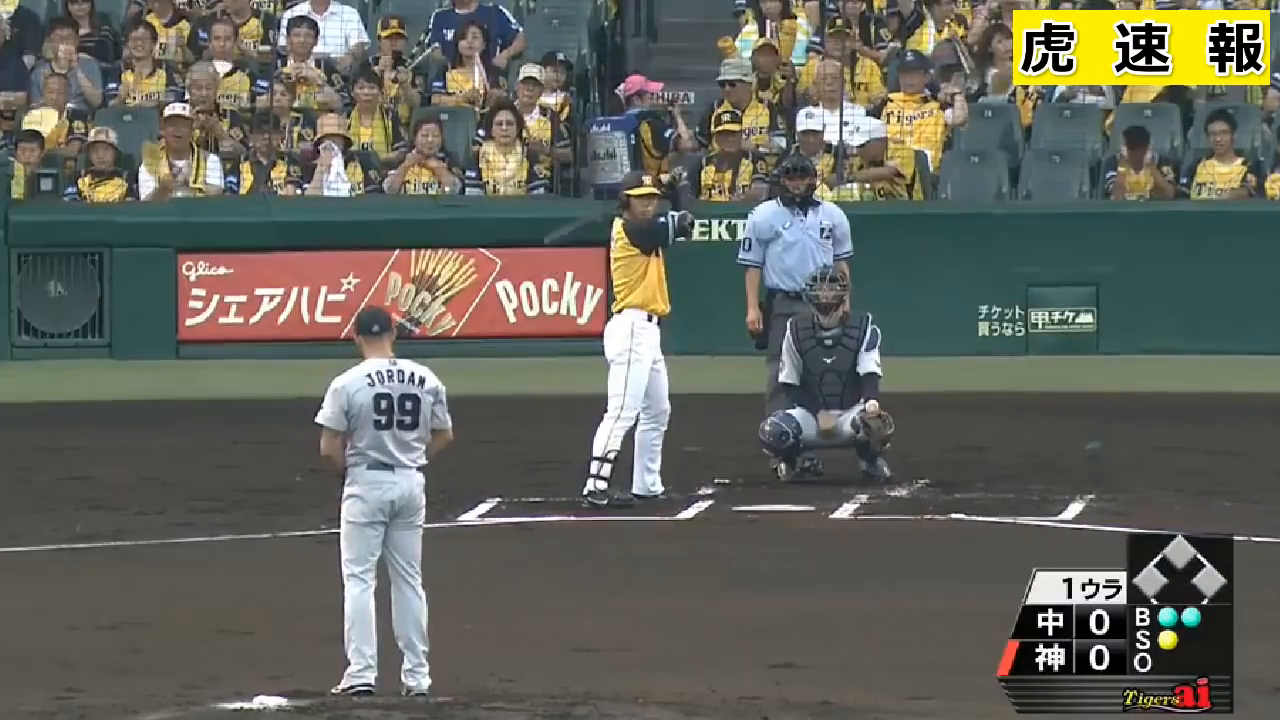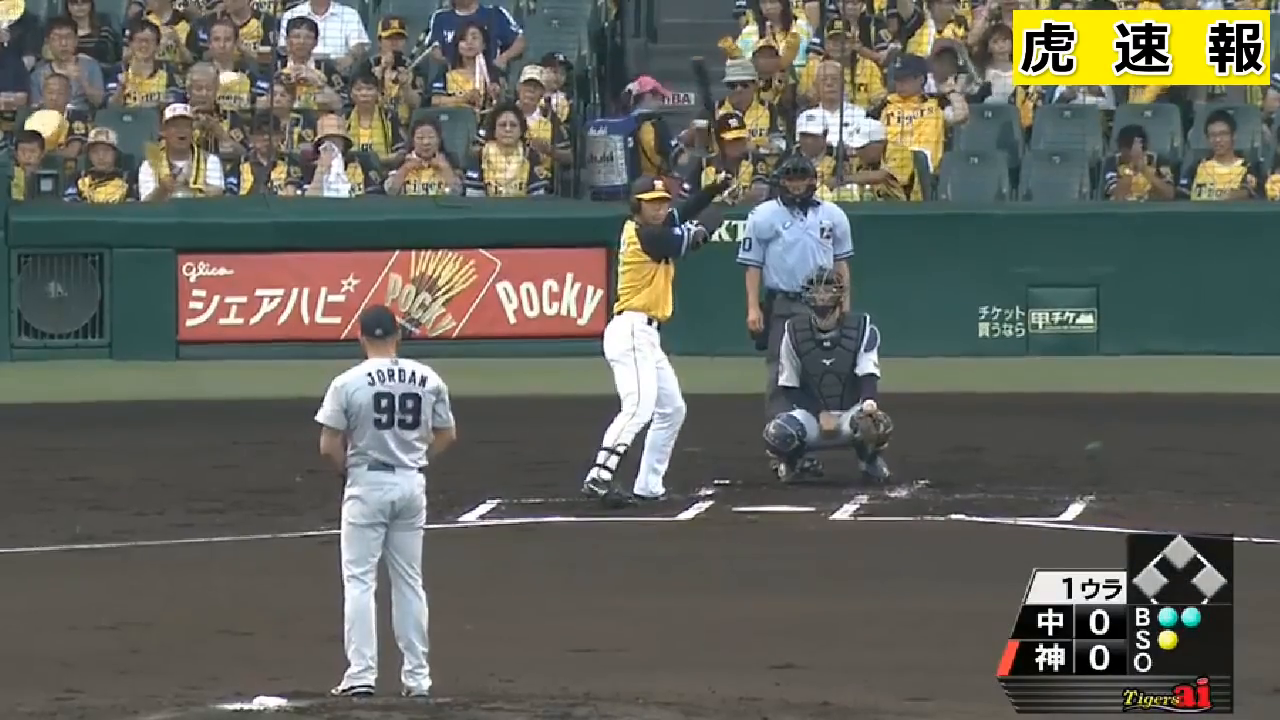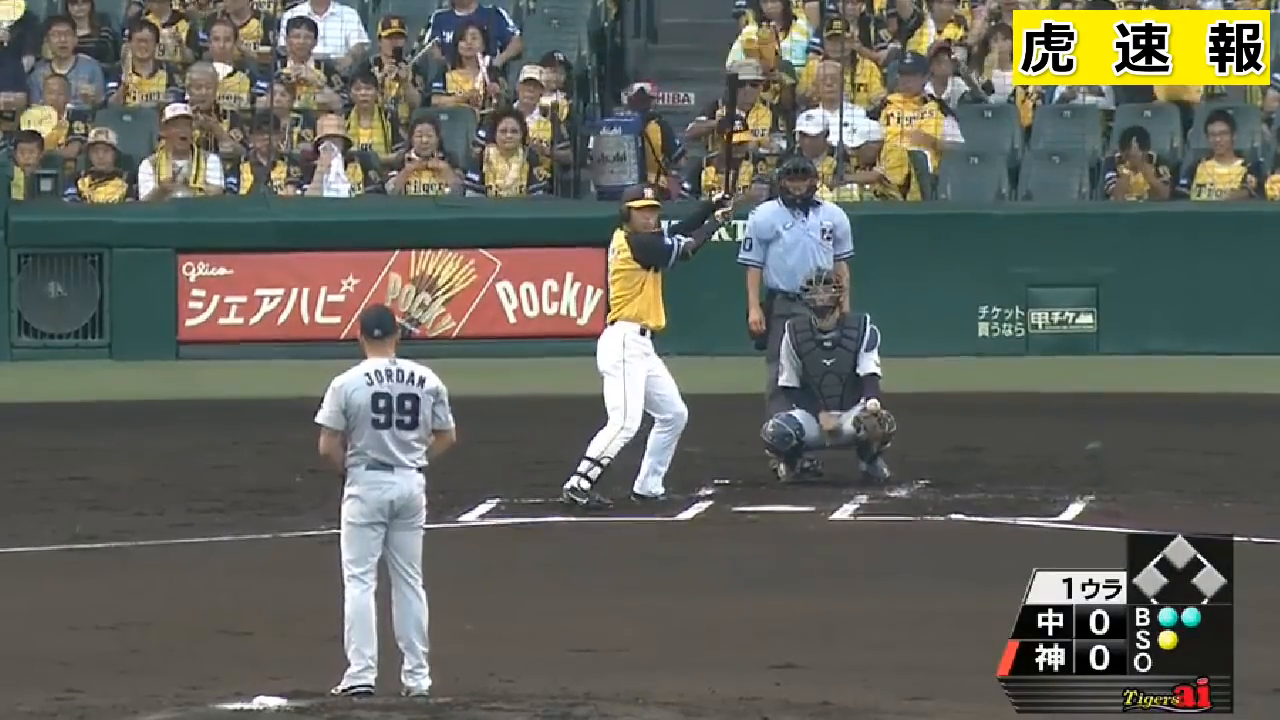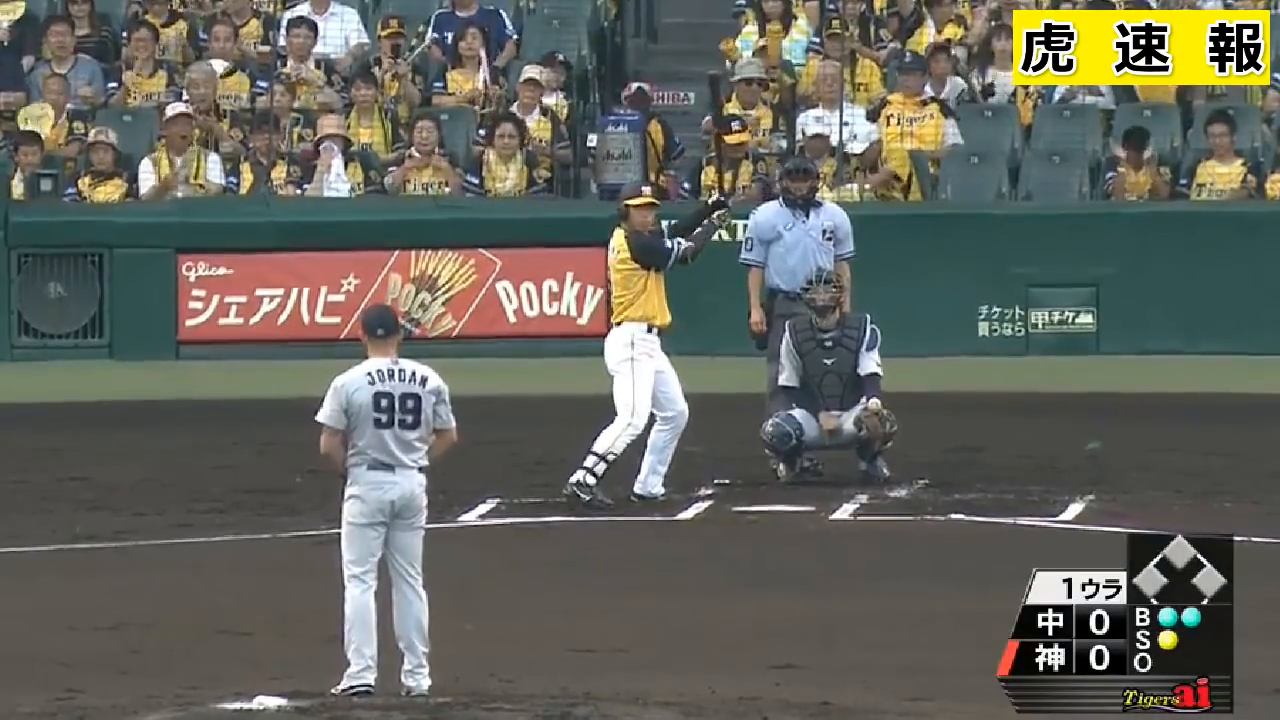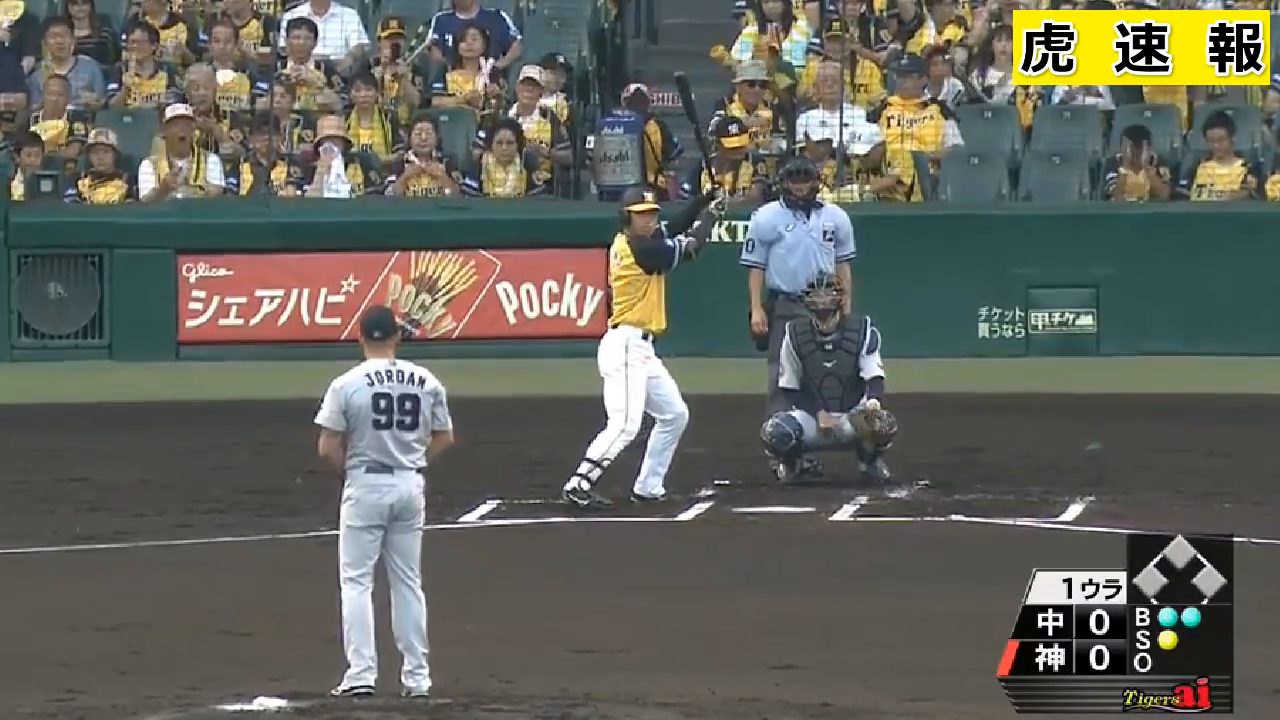
dt=0.5s
person 1, frame 1
left shoulder: (347, 382)
right shoulder: (426, 378)
left elbow: (329, 447)
right elbow: (443, 435)
left wrist: (349, 470)
left hip: (366, 484)
right hip: (411, 483)
left knee: (359, 580)
right knee: (409, 580)
left ankle: (361, 674)
right ankle: (417, 675)
person 1, frame 2
left shoulder: (348, 382)
right shoulder: (428, 379)
left elbow: (329, 446)
right elbow: (447, 434)
left wrist: (348, 471)
left hip: (367, 485)
right hip: (412, 485)
left knee: (359, 581)
right knee: (410, 581)
left ankle: (361, 675)
right ankle: (417, 677)
person 1, frame 3
left shoulder: (346, 383)
right shoulder: (427, 379)
left elbow: (328, 446)
right elbow: (447, 436)
left wrist: (348, 470)
left hip: (366, 485)
right hip: (411, 485)
left knee: (359, 581)
right knee: (409, 581)
left ankle: (361, 674)
right ankle: (417, 676)
person 1, frame 4
left shoulder: (348, 382)
right shoulder: (429, 379)
left elbow: (329, 446)
right elbow: (448, 436)
left wrist: (348, 472)
left hip: (367, 484)
right hip: (412, 485)
left knee: (360, 580)
right knee: (410, 581)
left ankle: (361, 674)
right ankle: (417, 676)
person 1, frame 5
left shoulder: (347, 384)
right shoulder: (426, 381)
left elbow: (328, 448)
right elbow: (445, 437)
left wrist: (348, 473)
left hip: (366, 487)
right hip: (410, 487)
left knee: (357, 582)
right knee: (408, 583)
left ankle: (361, 675)
right ankle: (417, 677)
person 2, frame 1
left shoulder: (642, 227)
right shoulder: (631, 230)
left elbow: (676, 222)
right elbow: (683, 224)
left wrist: (670, 189)
right wrist: (680, 215)
left hip: (647, 329)
right hip: (632, 328)
left knee: (657, 412)
right knee: (622, 412)
left ankle: (647, 486)
right ankle: (595, 488)
person 2, frame 2
left shoulder: (651, 229)
right shoulder: (645, 236)
left elbow: (685, 213)
right elbow: (696, 237)
left wrist: (718, 186)
right wrist: (715, 217)
left hip: (646, 333)
right hip: (631, 331)
left knee: (672, 410)
right knee: (638, 409)
left ankle: (648, 486)
right ankle: (599, 478)
person 2, frame 3
left shoulder: (637, 240)
right shoulder: (634, 243)
left elbow: (674, 235)
right elbow: (685, 247)
left wrist: (710, 207)
right wrist: (715, 221)
left hip: (641, 344)
right hip: (624, 342)
left knee: (674, 415)
right knee: (625, 422)
left ankle: (648, 486)
right ankle: (577, 486)
person 2, frame 4
left shoulder: (634, 238)
right shoulder: (635, 243)
left elbow: (672, 236)
right elbow: (684, 252)
left wrist: (707, 209)
right wrist: (713, 224)
left hip: (647, 341)
right hip: (632, 340)
left knee: (675, 413)
right knee: (632, 419)
left ankle: (648, 487)
right ankle: (582, 481)
person 2, frame 5
left shoulder: (635, 242)
right shoulder: (639, 248)
left elbow: (672, 232)
right elbow: (690, 246)
left wrist: (703, 202)
right wrist: (710, 214)
left hip: (641, 346)
right hip: (626, 346)
left knee: (676, 415)
right knee: (624, 426)
left ankle: (648, 487)
right ankle: (578, 486)
person 3, frame 1
left shoulder: (832, 214)
right shoulder: (764, 215)
left elbow: (841, 262)
right elbow: (753, 265)
right wrist: (753, 308)
right hip: (781, 306)
right knee: (780, 374)
person 3, frame 2
left shoulder: (833, 215)
right shoulder: (763, 216)
left elbow: (841, 263)
right elbow: (753, 264)
left wrist: (844, 305)
right wrist: (753, 307)
right hip: (781, 307)
right knee: (780, 376)
person 3, frame 3
left shoulder: (833, 215)
right shoulder: (764, 216)
left elbow: (841, 263)
right elbow: (753, 265)
left wrist: (844, 307)
right wrist: (754, 308)
right hip: (780, 307)
right knee: (780, 376)
person 3, frame 4
left shoulder: (835, 216)
right shoulder: (765, 216)
left elbow: (842, 264)
right elbow: (755, 265)
left wrist: (845, 308)
right wrist: (755, 308)
right hip: (782, 308)
right knee: (780, 376)
person 3, frame 5
left shoulder: (835, 217)
right shoulder: (766, 217)
left elbow: (843, 264)
right elbow: (756, 266)
left wrist: (846, 309)
right wrist: (756, 308)
right hip: (782, 308)
right knee: (781, 376)
person 4, frame 1
left shoulder: (864, 328)
right shoulder: (796, 329)
left elbow: (870, 374)
right elbow: (789, 384)
left wrist: (872, 403)
right wrist: (819, 413)
left hip: (852, 412)
right hip: (811, 412)
left knee: (878, 423)
right knee: (771, 431)
left ankle: (870, 459)
right ankle: (792, 461)
person 4, frame 2
left shoulder: (862, 328)
right shoulder: (794, 331)
left elbow: (868, 375)
right elbow: (790, 387)
left wrist: (869, 403)
right wrist: (820, 414)
left hip: (851, 413)
right hip: (812, 413)
left knee: (877, 424)
right knee: (777, 433)
left ankle: (869, 459)
right ankle: (795, 462)
person 4, frame 3
left shoulder: (862, 329)
right shoulder: (794, 332)
left elbow: (870, 375)
right elbow: (790, 388)
left wrist: (873, 402)
right wrist: (820, 415)
left hip: (852, 414)
right hip: (812, 414)
left knee: (882, 423)
right knee: (774, 432)
left ankle: (869, 458)
right ankle: (794, 461)
person 4, frame 4
left shoulder: (862, 328)
right shoulder: (794, 332)
left elbow: (871, 374)
right elbow: (790, 387)
left wrist: (874, 401)
right wrist: (821, 415)
left hip: (852, 413)
right hip: (812, 413)
left knee: (883, 422)
right knee: (774, 431)
left ankle: (869, 457)
right ankle: (792, 460)
person 4, frame 5
left shoulder: (863, 330)
right shoulder: (795, 333)
left elbow: (874, 377)
right elbow: (790, 389)
left wrist: (873, 402)
right wrist: (819, 413)
left hip: (852, 416)
right hip: (811, 414)
left knee: (884, 424)
right knee: (773, 432)
left ankle: (869, 458)
right ankle: (794, 462)
